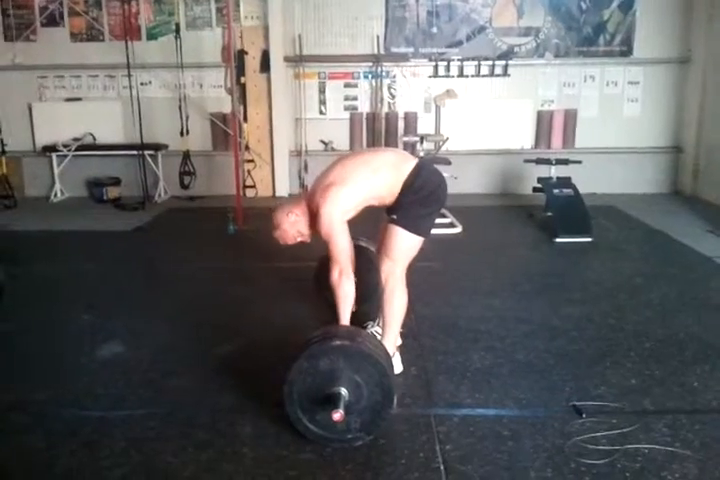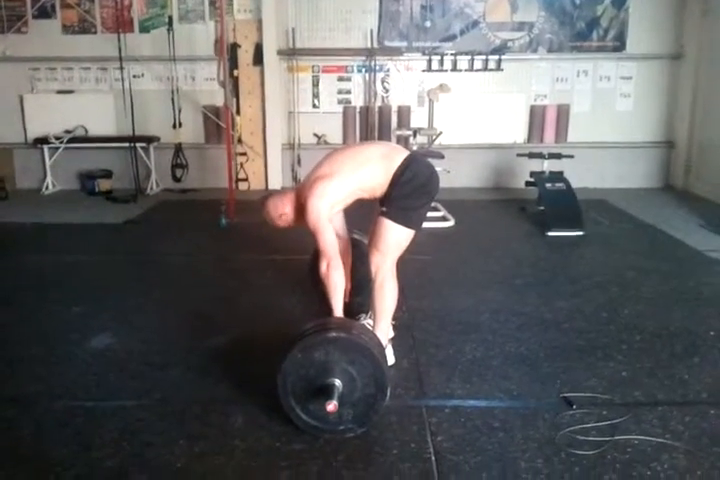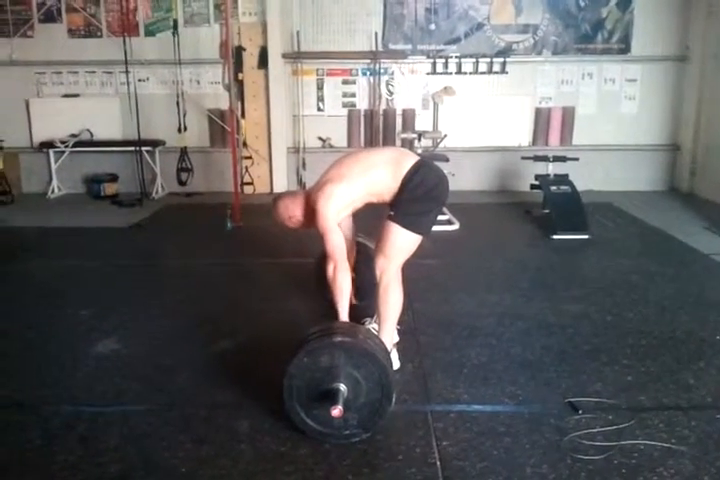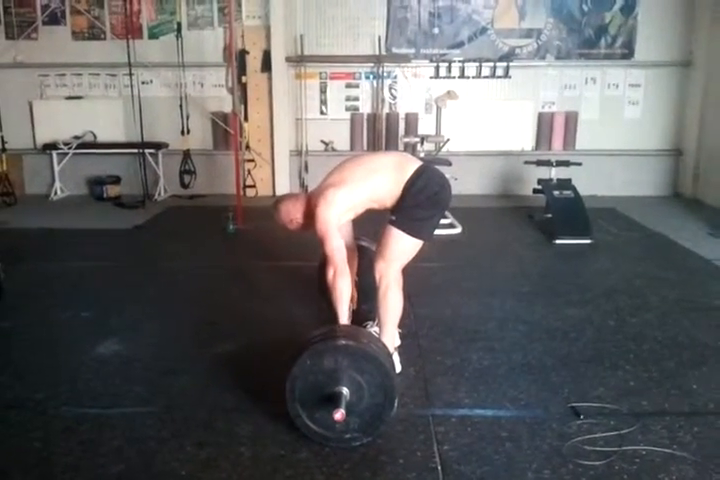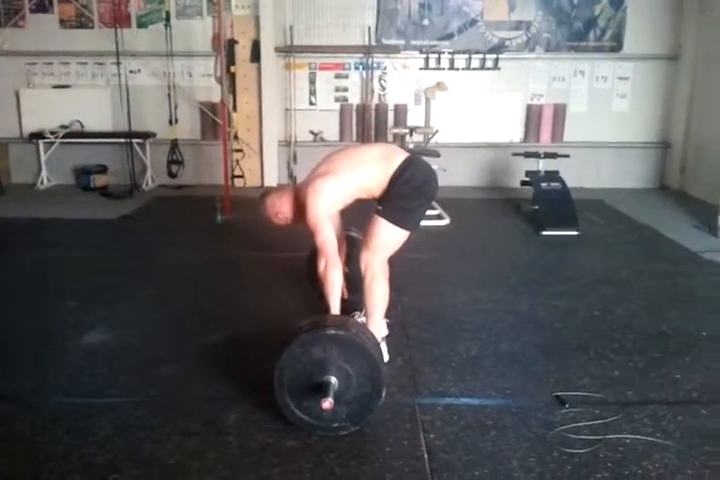
dt=1s
person 1, frame 1
left shoulder: (325, 211)
right shoulder: (318, 196)
left elbow: (341, 272)
right elbow: (344, 246)
left wrist: (343, 327)
right wrist: (349, 294)
left hip: (422, 188)
right hip: (415, 178)
left knee: (390, 270)
right knee: (385, 259)
left ankle: (387, 354)
right ankle: (388, 328)
person 1, frame 2
left shoulder: (313, 205)
right shoulder: (316, 190)
left elbow: (330, 263)
right elbow: (341, 236)
left wrist: (338, 317)
right wrist: (346, 283)
left hip: (412, 179)
right hip: (408, 169)
left knee: (380, 263)
right knee: (378, 254)
left ankle: (380, 346)
right ankle: (380, 321)
person 1, frame 3
left shoulder: (323, 207)
right shoulder: (327, 194)
left elbow: (337, 266)
right elbow: (347, 242)
left wrist: (343, 322)
right wrist: (347, 287)
left hip: (421, 185)
right hip: (420, 176)
left knee: (386, 267)
right knee: (386, 262)
left ankle: (385, 351)
right ankle: (384, 326)
person 1, frame 4
left shoulder: (323, 211)
right shoulder: (328, 197)
left elbow: (337, 270)
right elbow: (348, 247)
left wrist: (343, 327)
right wrist: (351, 287)
left hip: (424, 190)
right hip: (422, 179)
left knee: (385, 271)
right knee: (387, 265)
right ankle: (386, 329)
person 1, frame 5
left shoulder: (313, 202)
right shoulder: (315, 188)
left elbow: (329, 260)
right elbow: (336, 240)
right wrist: (339, 279)
left hip: (411, 182)
right hip: (410, 171)
left knee: (370, 260)
right knee: (373, 254)
right ankle: (374, 321)
